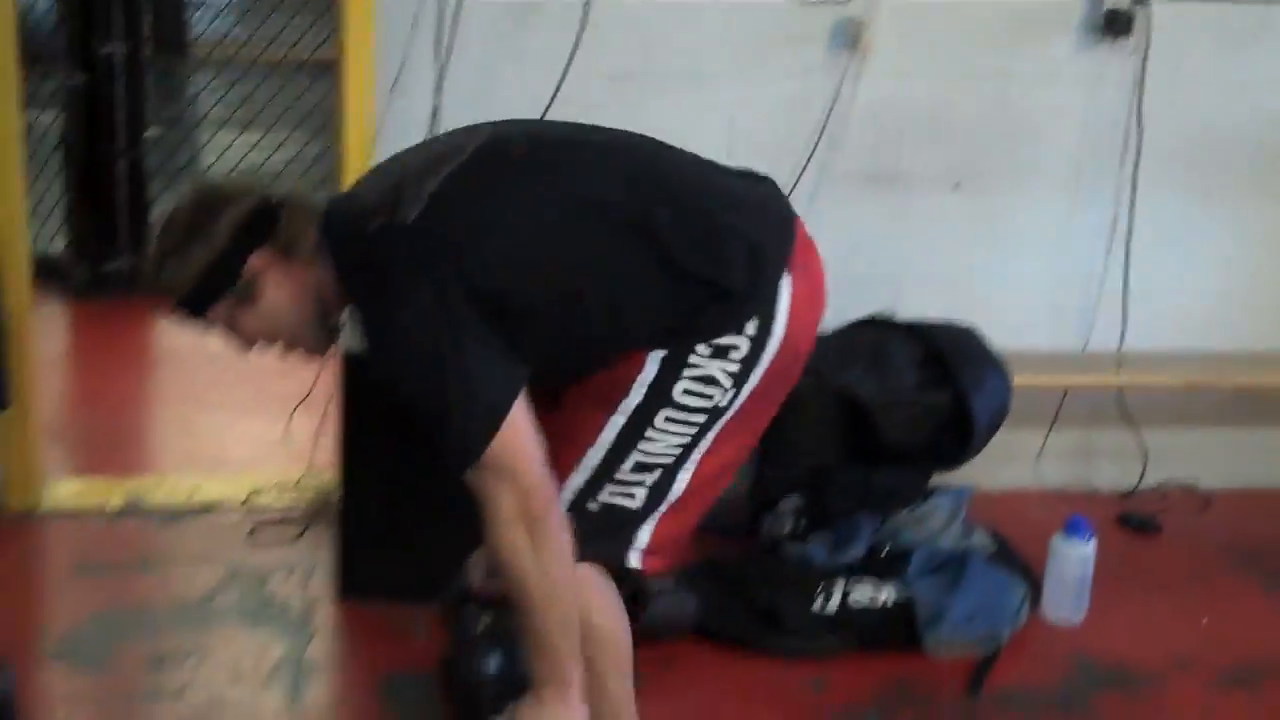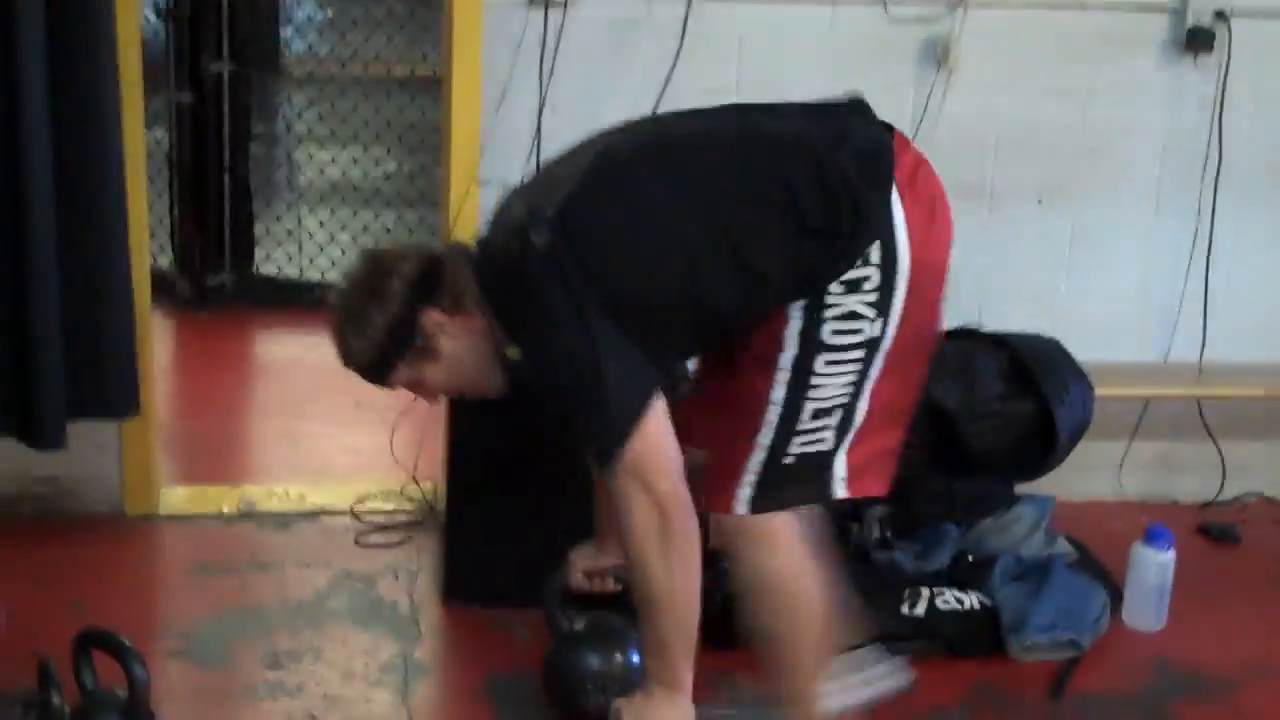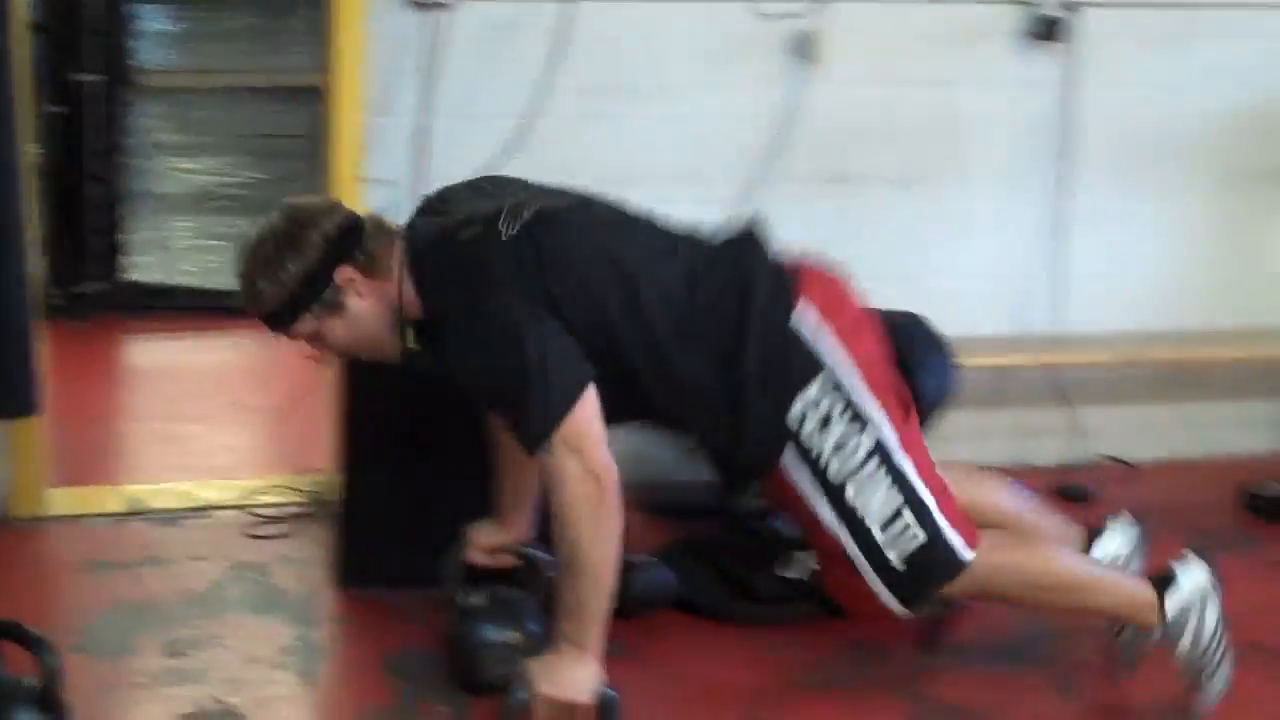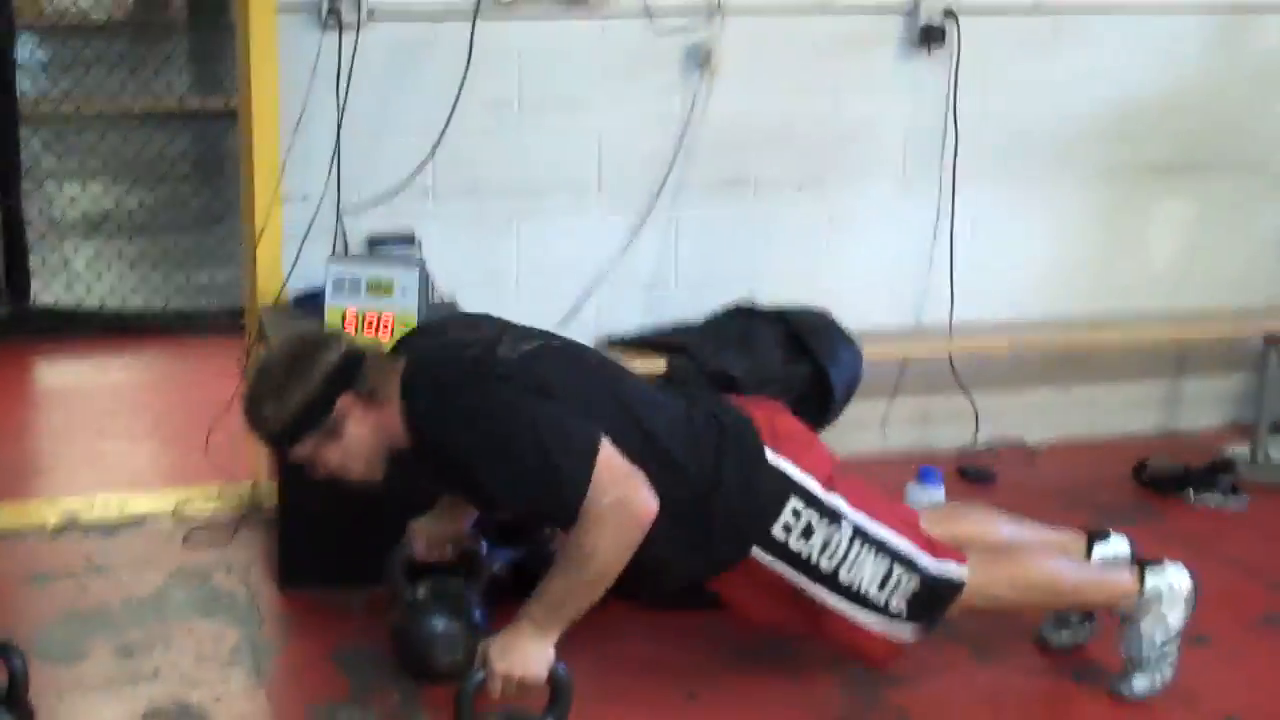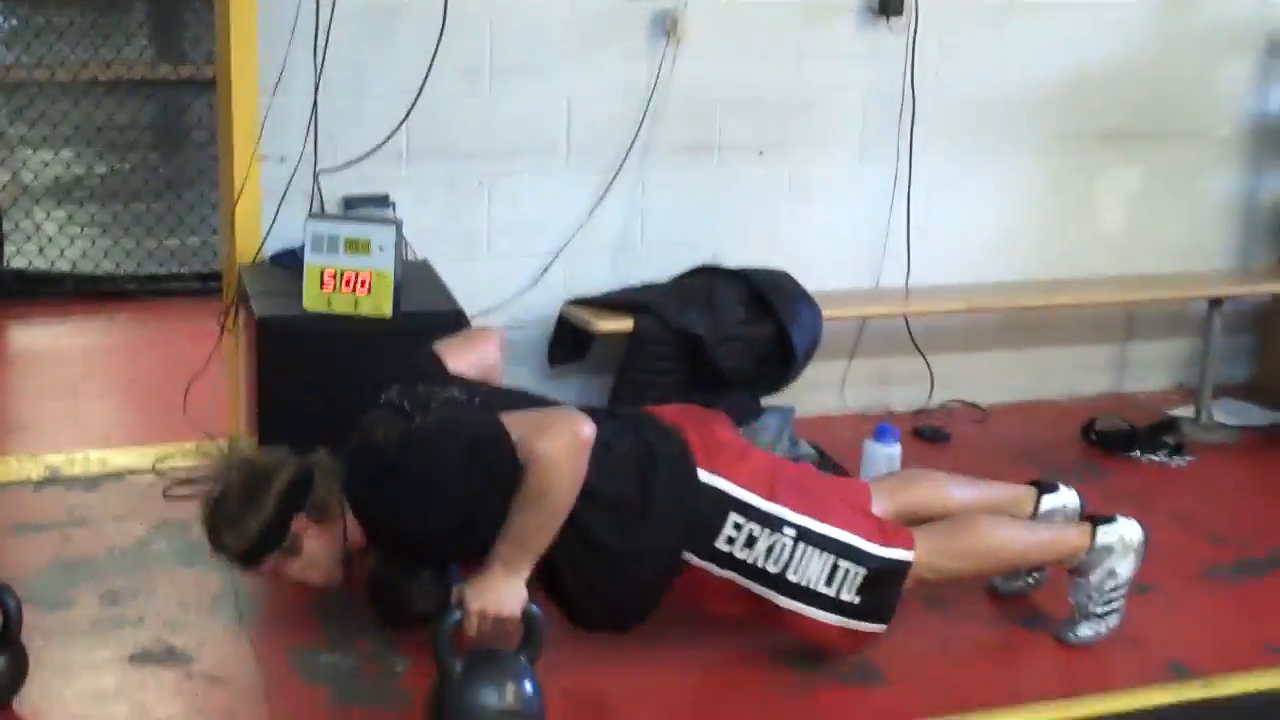
dt=0.3s
person 1, frame 1
left shoulder: (404, 290)
right shoulder: (370, 227)
left elbow: (519, 493)
left hip: (741, 297)
right hip: (721, 257)
left knee: (570, 539)
person 1, frame 2
left shoulder: (547, 305)
right shoulder: (508, 269)
left elbow: (654, 494)
right elbow: (616, 413)
right wrist: (613, 541)
left hip: (873, 220)
left knee: (754, 495)
right knee: (747, 461)
person 1, frame 3
left shoulder: (481, 297)
right shoulder: (440, 244)
left elbow: (586, 472)
right elbow: (524, 396)
right wrist: (512, 519)
left hip: (780, 351)
right hip: (760, 329)
left knee: (931, 561)
right knee: (907, 512)
left ankle: (1163, 602)
right ankle: (1095, 544)
person 1, frame 4
left shoulder: (473, 409)
right shoulder: (428, 373)
left elbow: (626, 504)
left wrist: (536, 630)
right wrist: (453, 513)
left hip: (747, 489)
right hip: (721, 443)
left knee: (936, 580)
right knee: (914, 534)
left ankle: (1143, 591)
right ankle: (1092, 551)
person 1, frame 5
left shoulder: (403, 484)
right shoulder: (382, 440)
left elbow: (564, 439)
right elbow: (479, 344)
left wrist: (505, 570)
left hip: (688, 504)
right hip: (663, 450)
left knee: (890, 562)
right knee: (868, 503)
left ankle: (1096, 544)
right ankle: (1043, 500)
